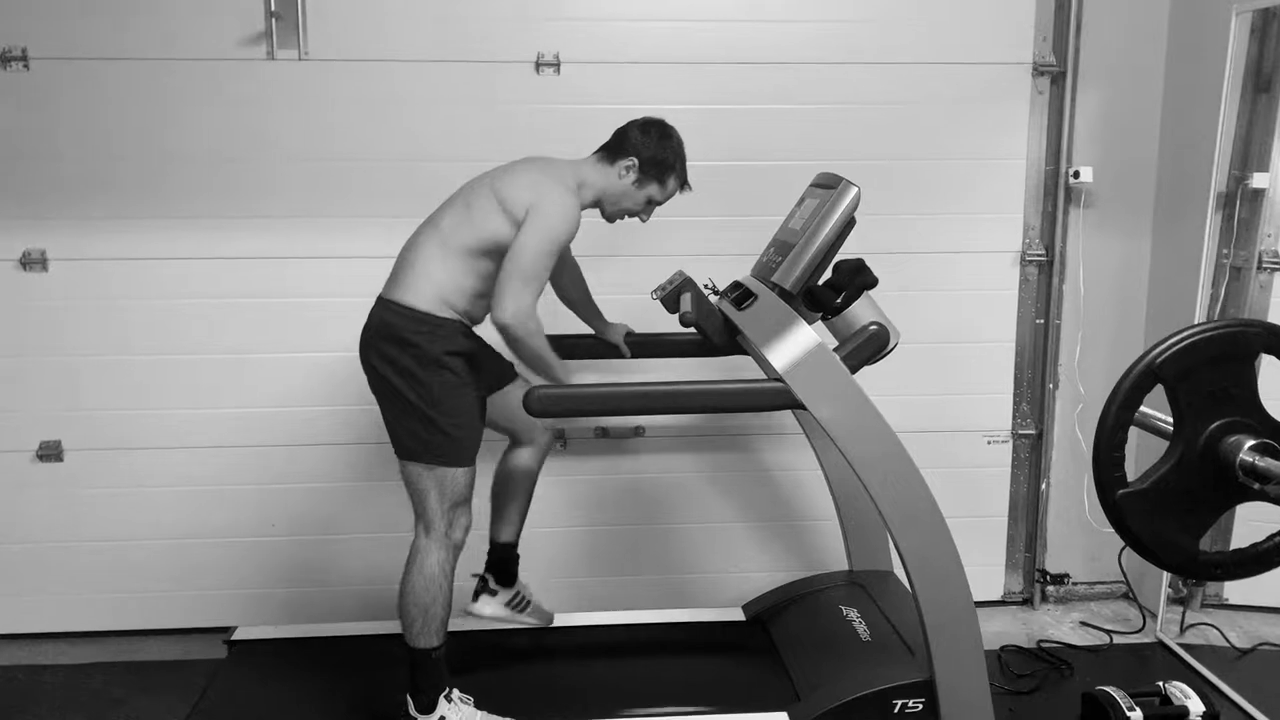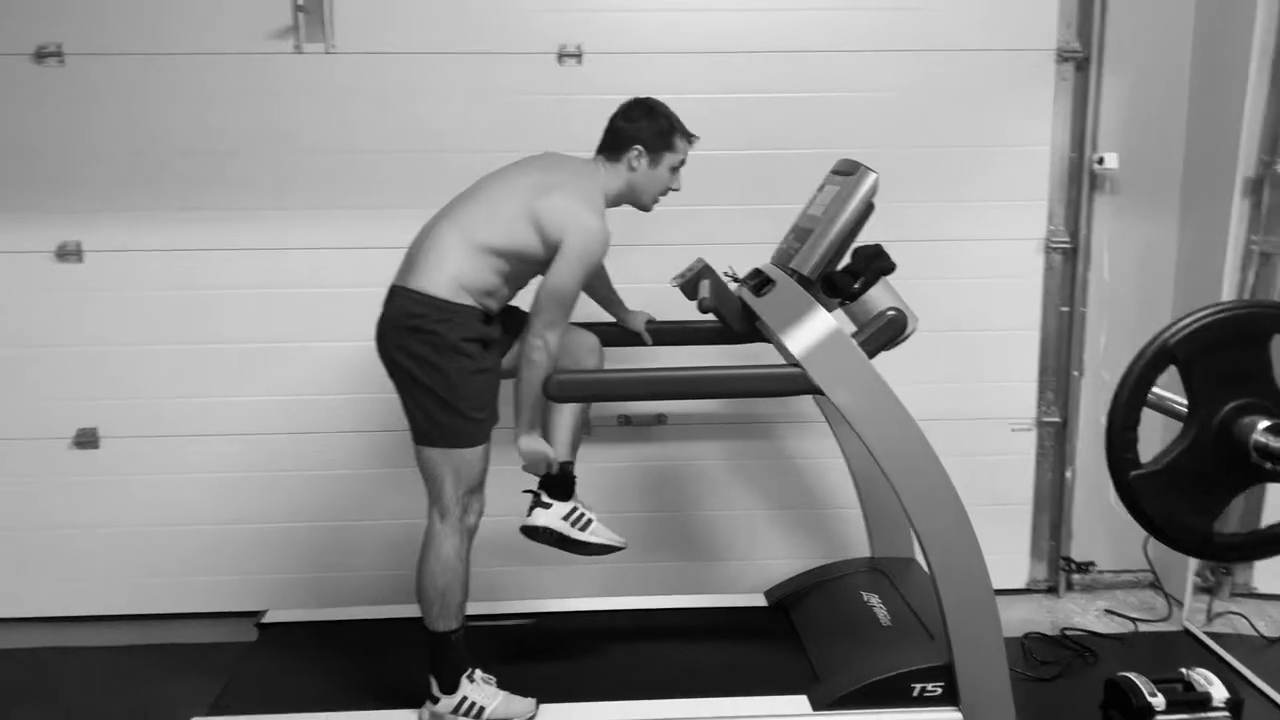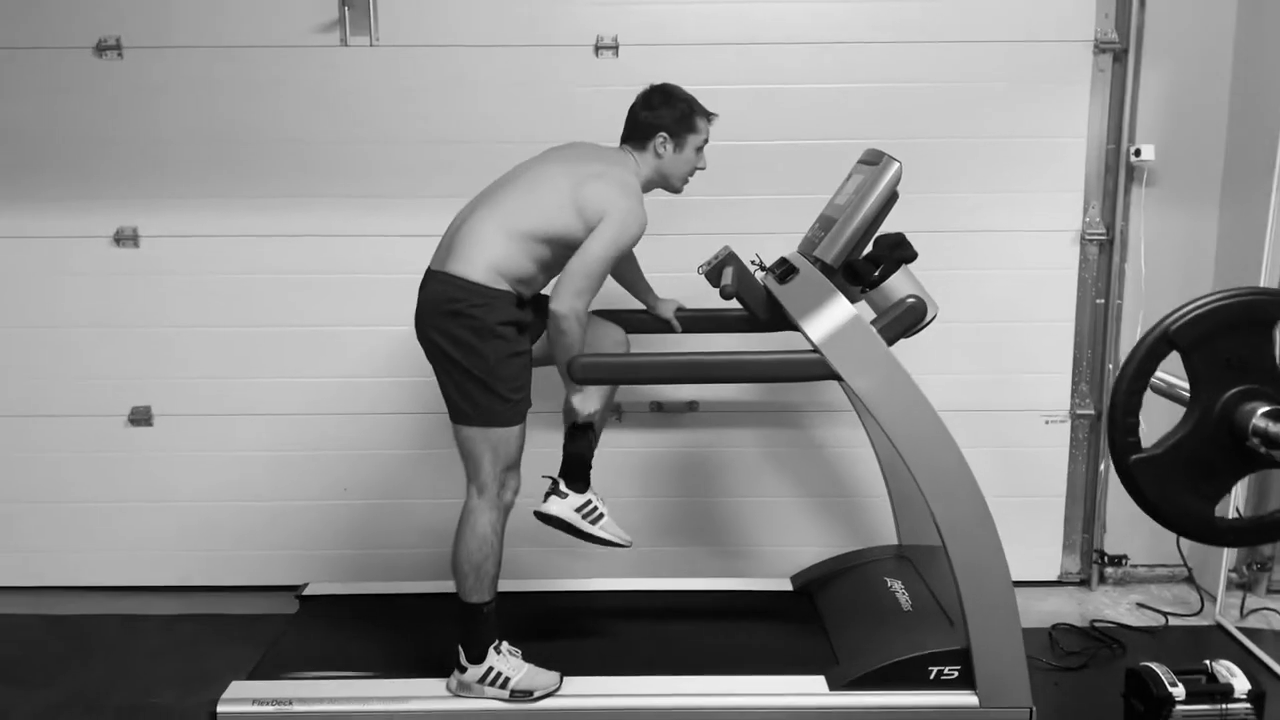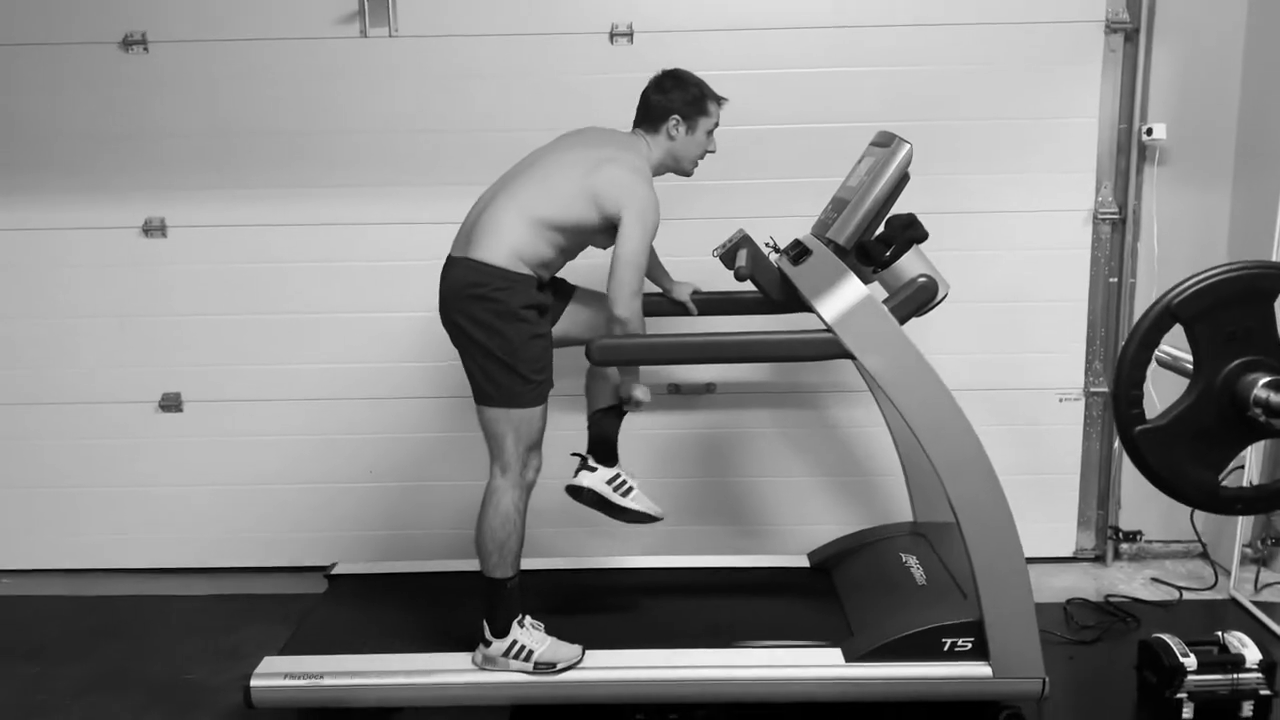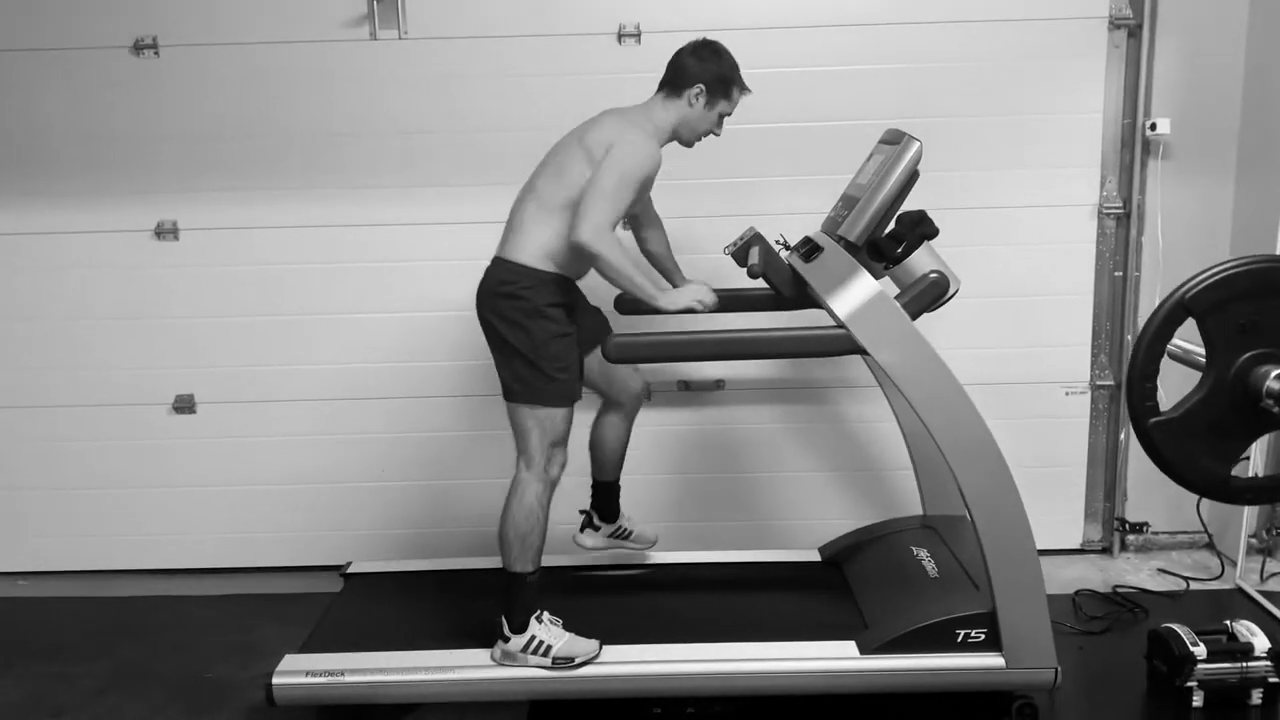
dt=0.4s
person 1, frame 1
left shoulder: (550, 184)
right shoulder: (557, 199)
left elbow: (559, 263)
right elbow: (511, 312)
left wrist: (603, 327)
right wrist: (568, 382)
left hip: (438, 333)
right hip: (414, 340)
left knee: (533, 430)
right knee: (444, 528)
left ankle: (499, 583)
person 1, frame 2
left shoulder: (565, 175)
right shoulder: (587, 219)
right elbow: (540, 335)
left wrist: (624, 315)
right wrist: (527, 431)
left hip: (445, 311)
right hip: (432, 325)
left knee: (583, 349)
right knee: (459, 513)
left ankle: (555, 501)
person 1, frame 3
left shoulder: (595, 162)
right shoulder: (628, 203)
right elbow: (565, 305)
left wrist: (653, 302)
right wrist: (577, 392)
left hip: (471, 295)
right hip: (469, 309)
left knee: (609, 341)
right knee: (495, 489)
left ankle: (570, 490)
right ankle: (476, 660)
person 1, frame 4
left shoulder: (605, 147)
right shoulder: (637, 189)
right elbow: (622, 305)
left wrist: (669, 285)
right wrist: (632, 379)
left hip: (487, 278)
right hip: (490, 294)
left knee: (620, 322)
right knee: (517, 468)
left ankle: (599, 466)
right ankle: (501, 634)
person 1, frame 5
left shoulder: (627, 130)
right shoulder: (639, 142)
left elbow: (643, 220)
right elbow: (591, 235)
left wrist: (678, 282)
right wrist: (661, 300)
left hip: (541, 286)
right hip: (525, 293)
left knee: (627, 391)
right knee: (543, 463)
left ankle: (603, 518)
right ankle: (519, 629)
